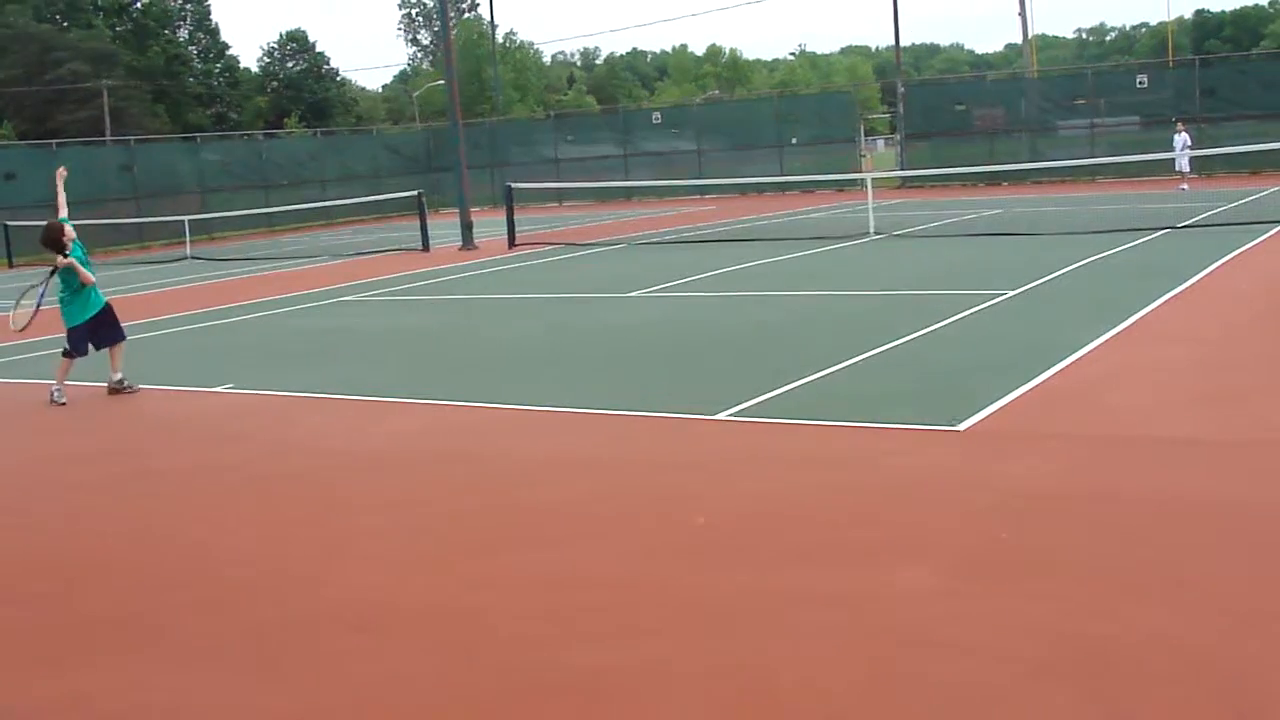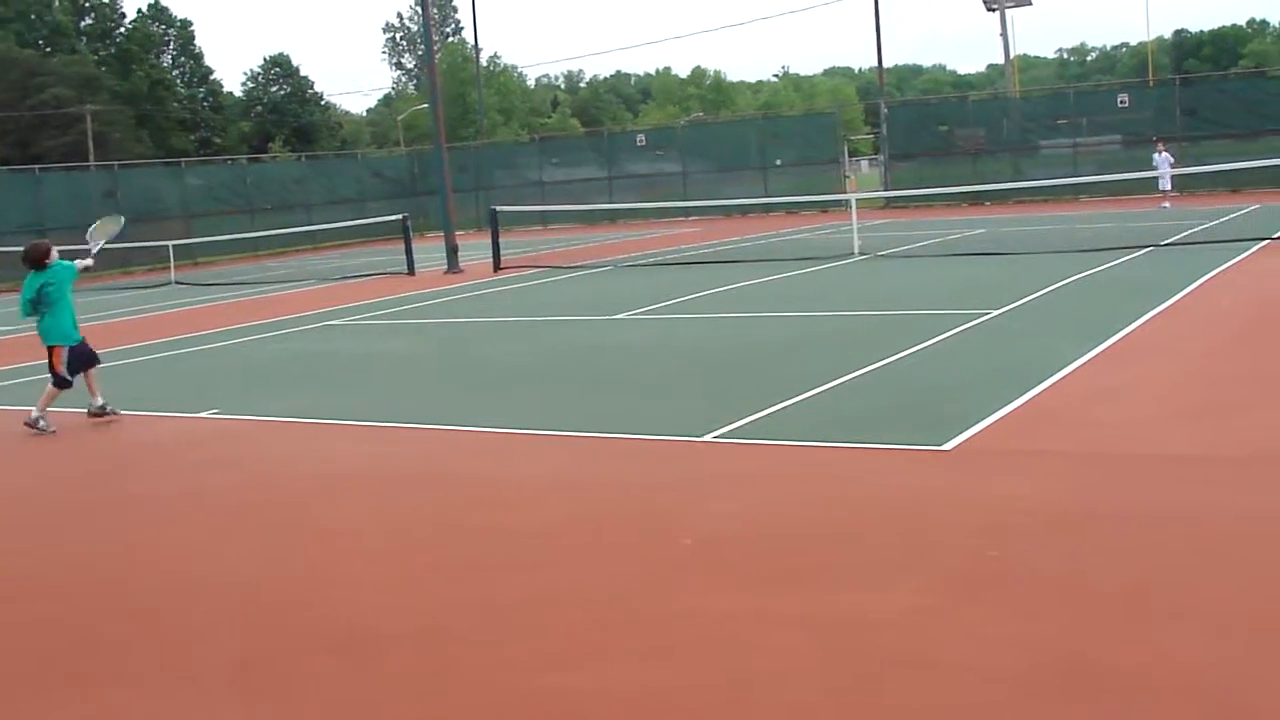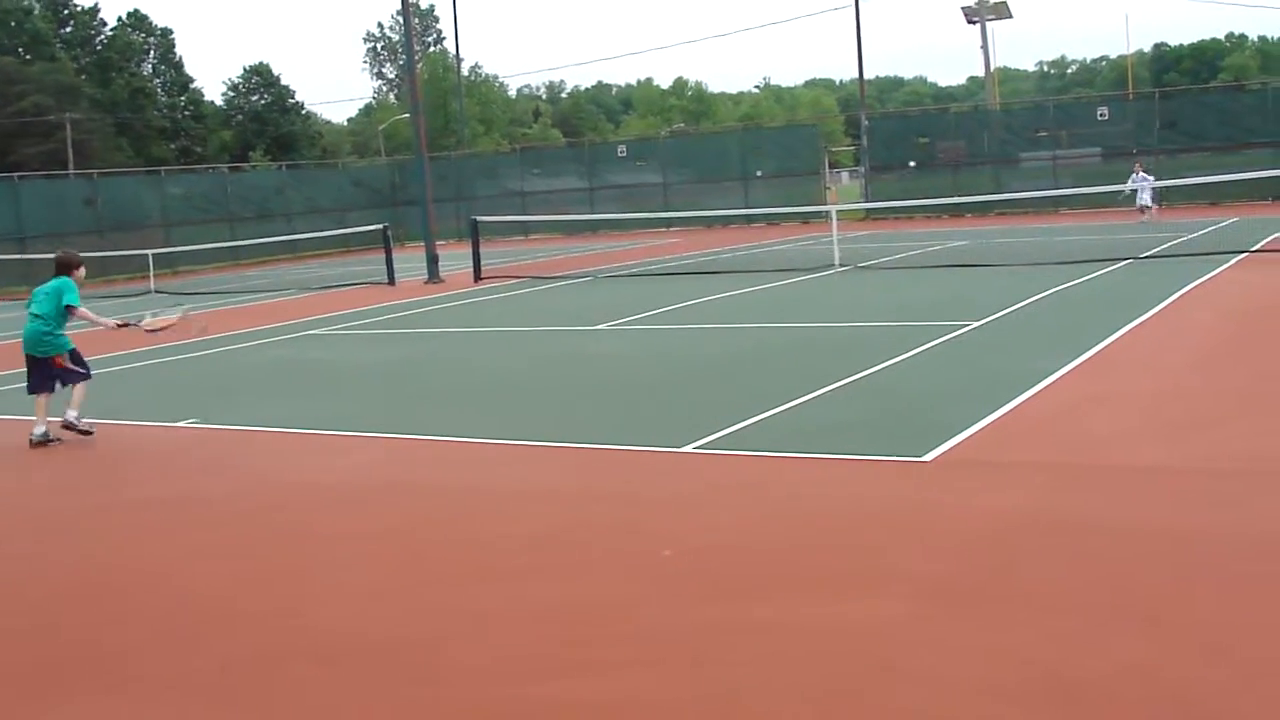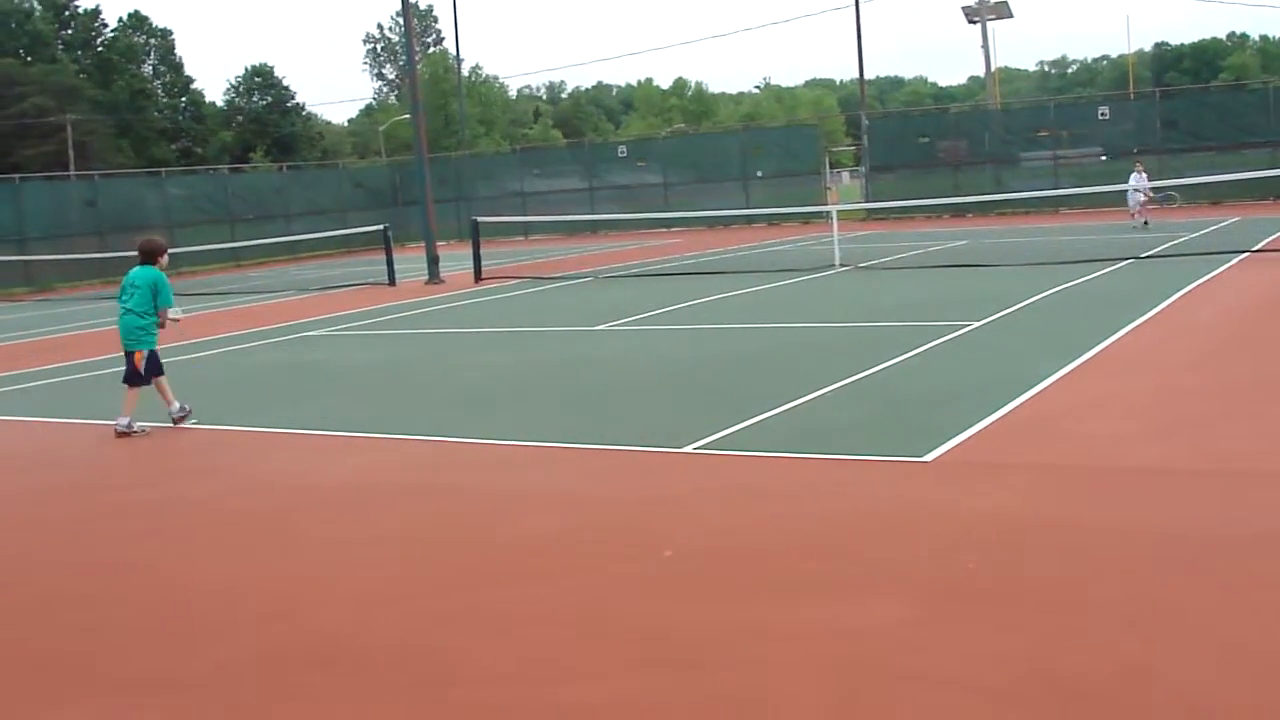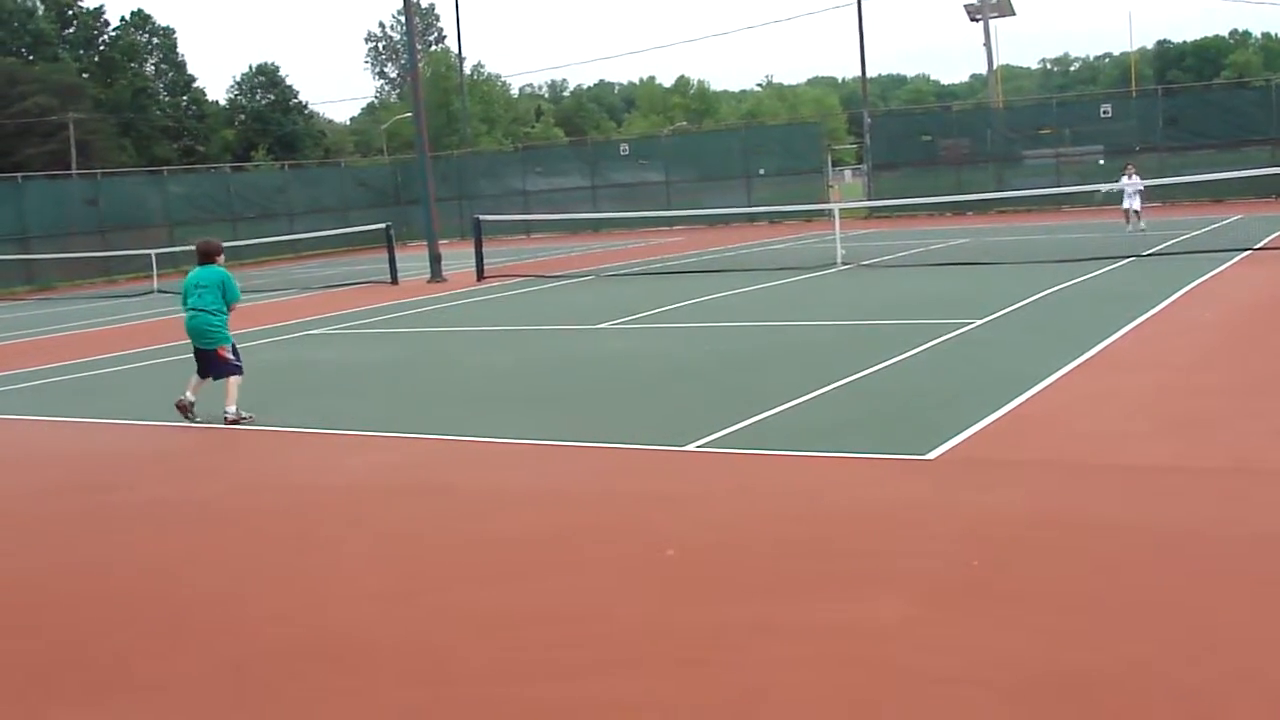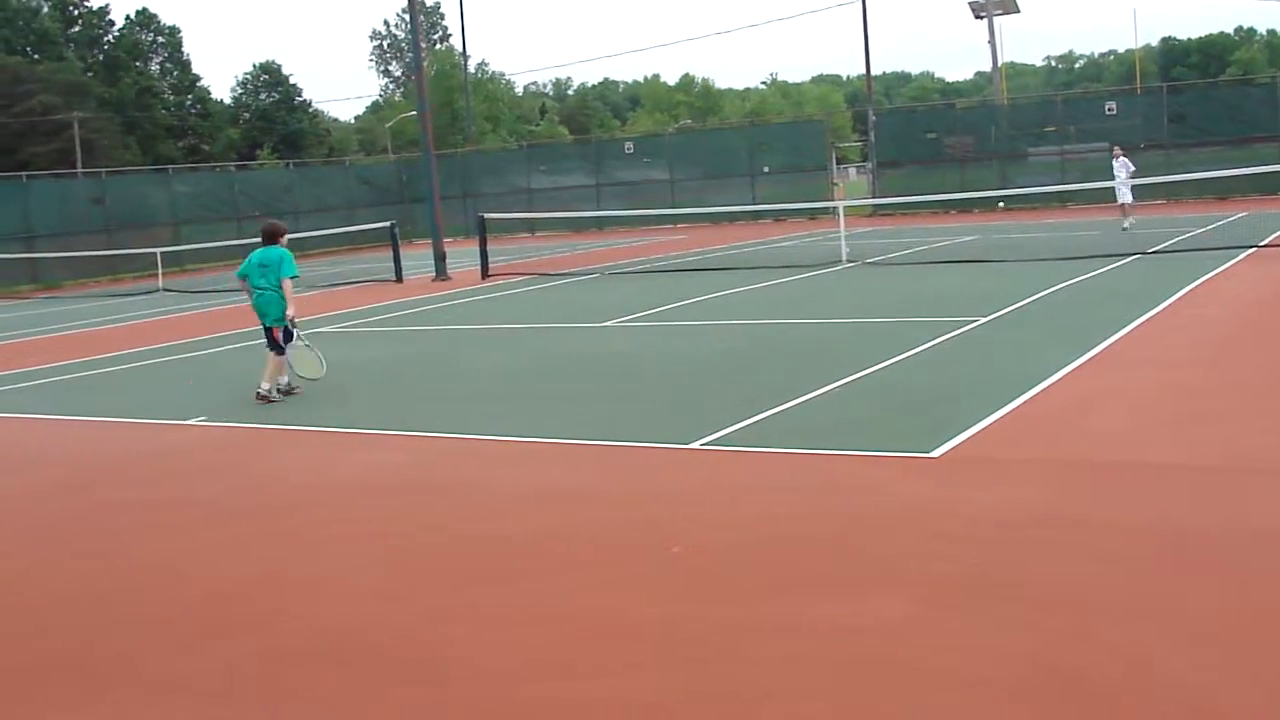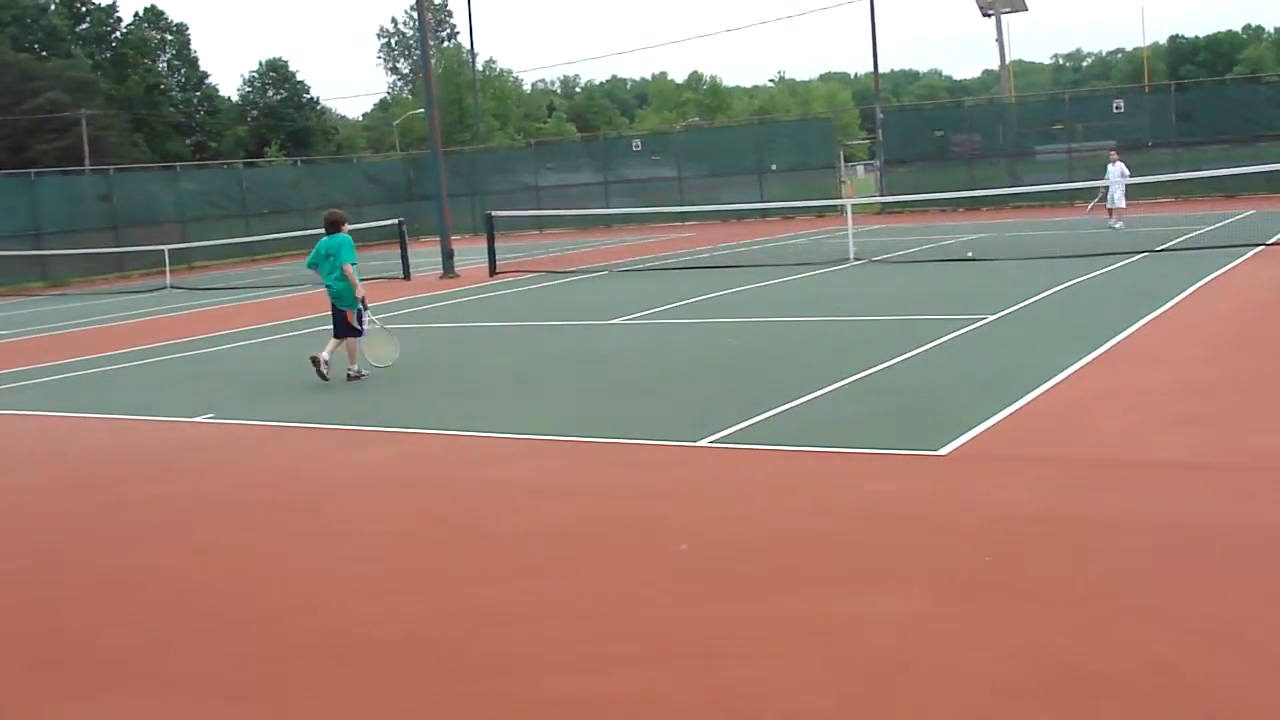
dt=0.7s
person 1, frame 1
left shoulder: (69, 243)
right shoulder: (66, 264)
left elbow: (62, 208)
right elbow: (90, 281)
left wrist: (60, 183)
right wrist: (74, 266)
left hip: (95, 302)
right hip: (77, 308)
left knee: (116, 337)
right knee: (72, 351)
left ankle: (116, 380)
right ankle: (58, 388)
person 1, frame 2
left shoulder: (31, 280)
right shoulder: (60, 269)
left elbow: (28, 312)
right elbow: (79, 265)
right wrist: (88, 261)
right hip: (59, 334)
left knee: (89, 360)
right knee: (61, 379)
left ankle: (97, 404)
right ankle: (36, 416)
person 1, frame 3
left shoulder: (47, 286)
right shoulder: (67, 284)
left elbow: (32, 306)
right elbow: (75, 309)
right wrist: (103, 321)
left hip: (31, 338)
right hip: (49, 337)
left knee: (42, 386)
right knee: (82, 375)
left ankle: (39, 432)
right ankle: (72, 416)
person 1, frame 4
left shoulder: (132, 273)
right shoulder: (158, 276)
left elbow: (123, 301)
right elbow: (162, 310)
right wrist: (163, 322)
left hip: (128, 326)
right hip: (141, 330)
left knee: (156, 371)
right knee: (138, 378)
left ankle: (175, 410)
right ankle: (123, 423)
person 1, frame 5
left shoulder: (192, 276)
right shoulder: (222, 274)
left elbow: (186, 305)
right elbow: (233, 305)
left hip: (193, 325)
right hip: (213, 327)
left knee: (205, 368)
right knee: (234, 369)
left ankle: (187, 399)
right ankle: (231, 411)
person 1, frame 6
left shoulder: (255, 254)
right shoulder: (284, 254)
left elbow: (241, 276)
right elbow: (286, 281)
left wrist: (252, 294)
right wrist: (291, 306)
left hip: (260, 302)
right hip: (275, 304)
left knee: (277, 345)
right knee: (279, 347)
left ankle: (283, 383)
right ankle: (264, 389)
person 1, frame 7
left shoulder: (322, 244)
right shoulder: (345, 239)
left elbow: (311, 265)
right elbow: (346, 265)
right wrist: (358, 287)
left hip: (334, 290)
right hip: (346, 290)
left knee: (342, 331)
right knee: (352, 331)
left ankle: (322, 356)
right ankle: (353, 370)
